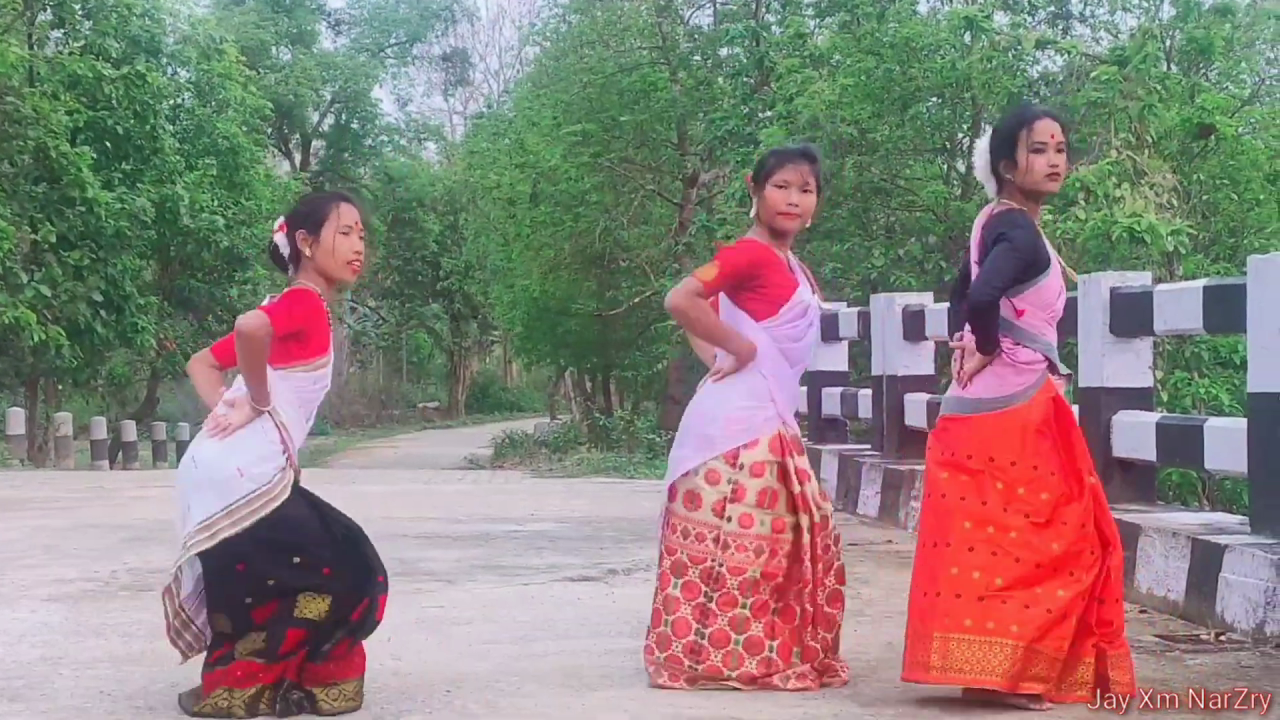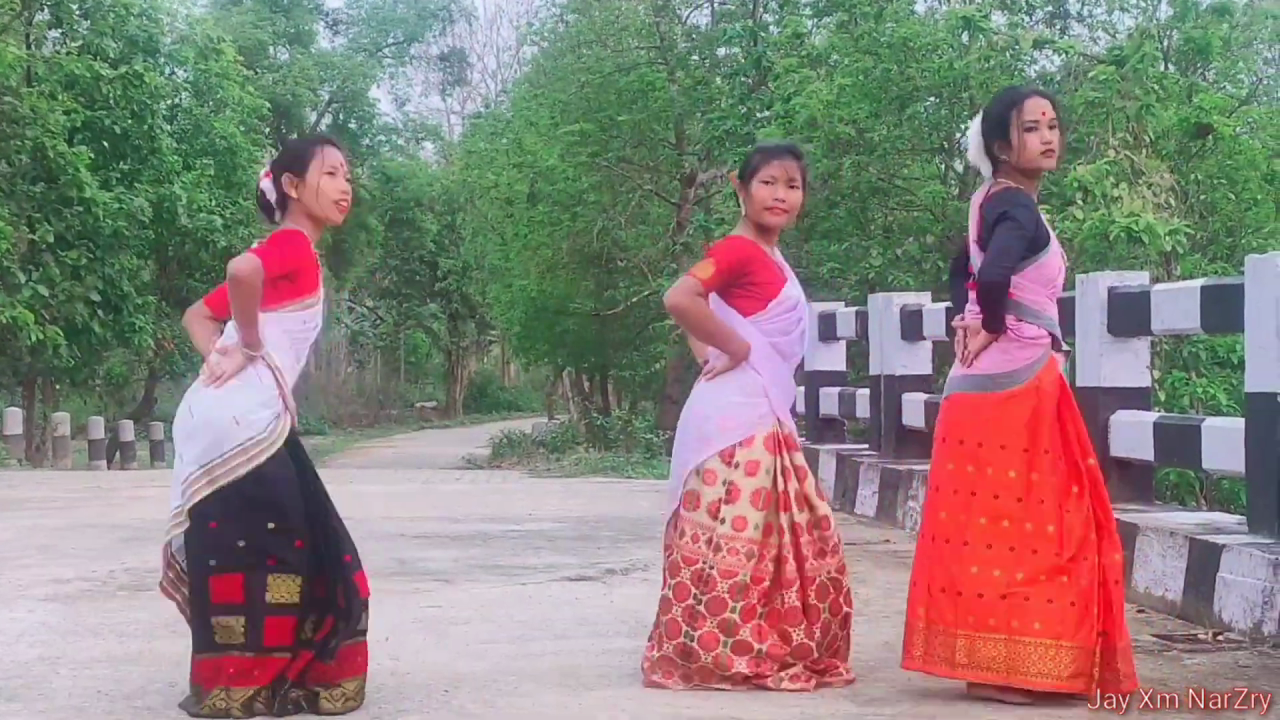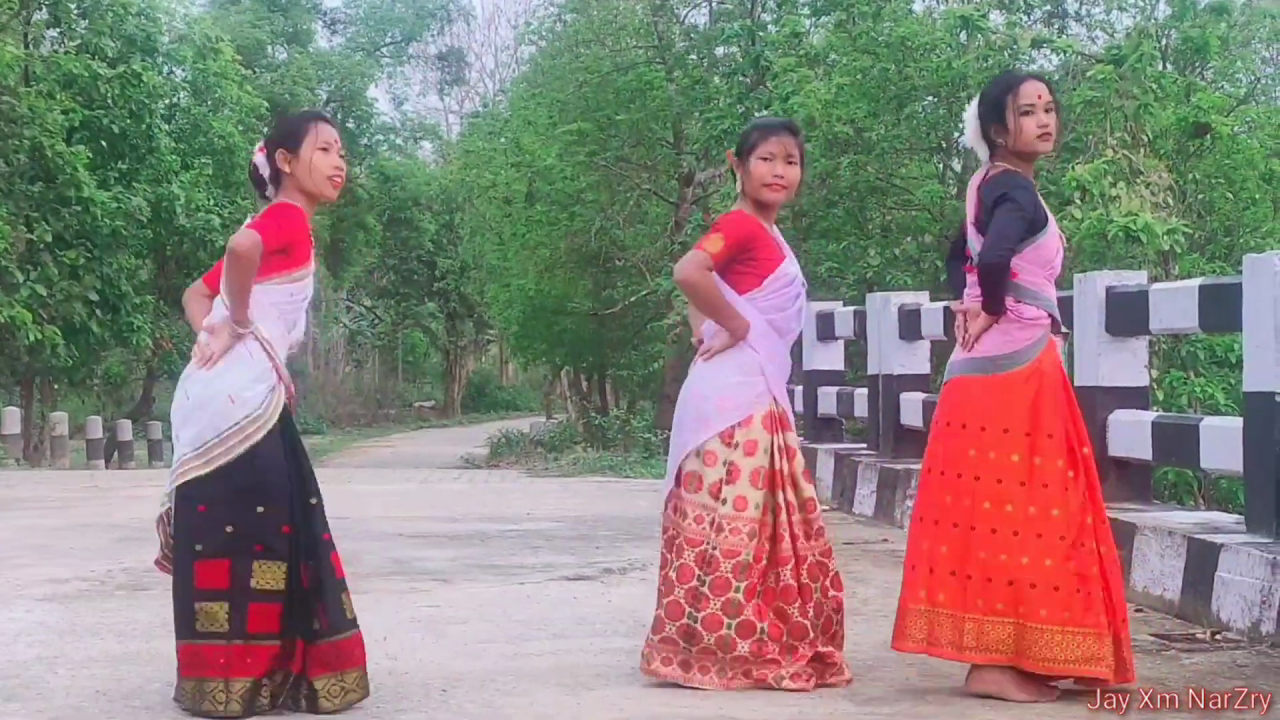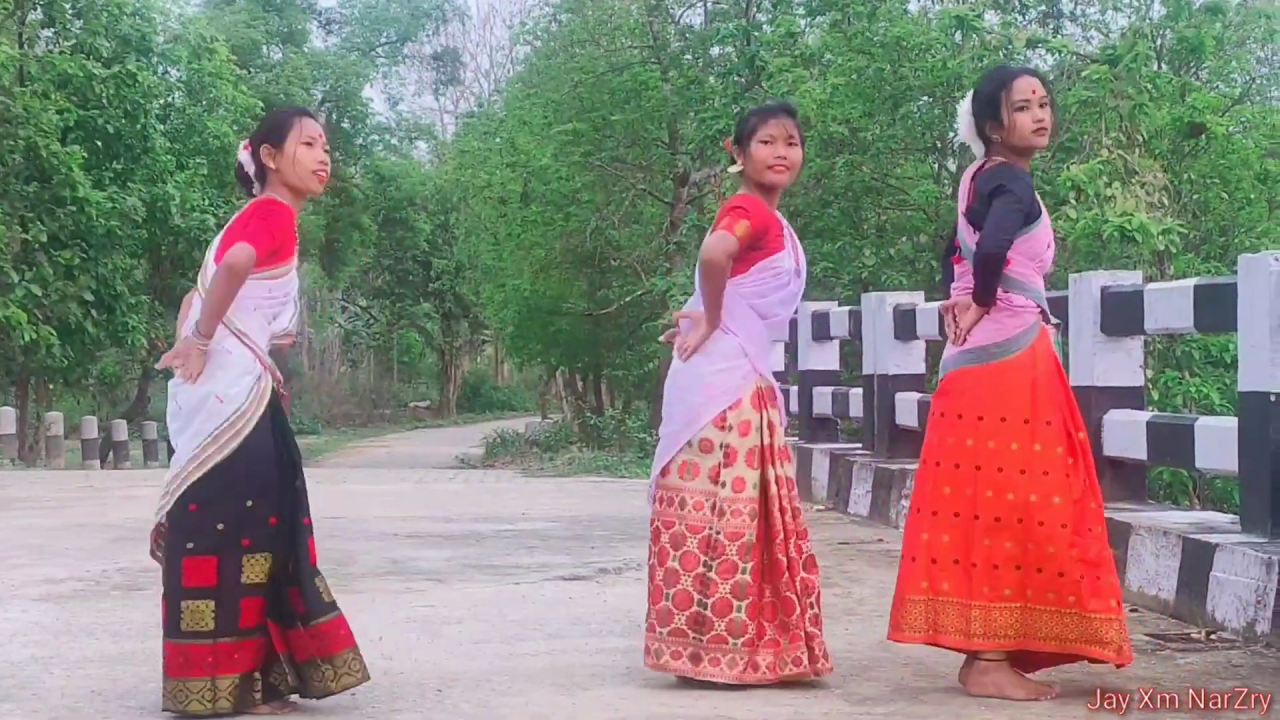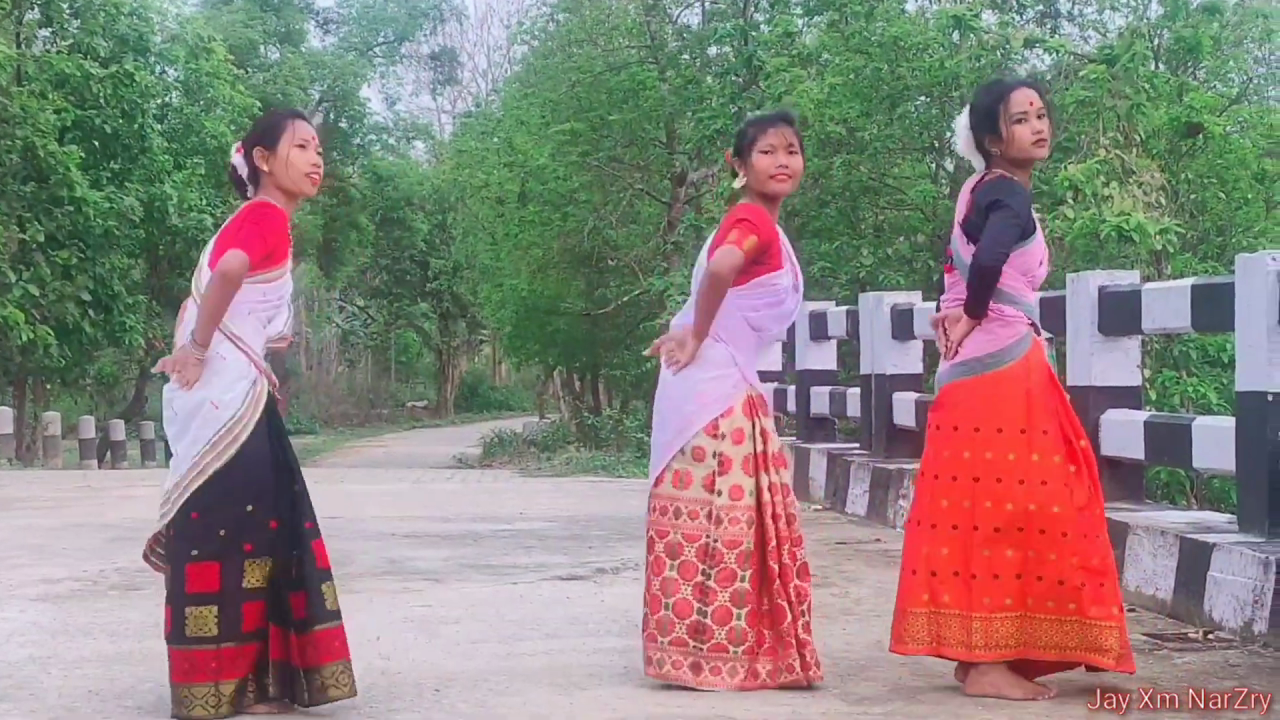
dt=0.1s
person 1, frame 1
left shoulder: (1000, 224)
right shoulder: (1017, 230)
left elbow: (964, 293)
right elbow: (983, 297)
left wrist: (974, 346)
right wrist: (987, 353)
left hip: (1012, 403)
right hip: (1010, 406)
left knee: (1061, 535)
right knee: (1030, 541)
left ankle: (1011, 667)
right ankle: (993, 673)
person 1, frame 2
left shoulder: (995, 201)
right shoulder: (1018, 206)
left elbow: (966, 273)
right elbow: (996, 274)
right wrist: (993, 330)
left hip: (1000, 383)
right hip: (1014, 383)
left knee: (1010, 522)
right knee: (1020, 524)
left ankle: (1004, 665)
right ankle: (993, 671)
person 1, frame 3
left shoulder: (993, 186)
right shoulder: (1015, 188)
left elbow: (963, 256)
right elbow: (995, 258)
right wrist: (992, 313)
left hip: (998, 368)
right hip: (1014, 366)
left knee: (1003, 509)
right knee: (1017, 510)
left ankle: (1001, 656)
right ankle: (994, 663)
person 1, frame 4
left shoulder: (984, 180)
right shoulder: (1010, 180)
left elbow: (966, 251)
right elbow: (990, 250)
left wrist: (966, 303)
right wrist: (984, 304)
left hip: (991, 361)
right hip: (1008, 358)
left knee: (1004, 498)
right knee: (1011, 498)
left ankle: (993, 651)
right ankle: (988, 660)
person 1, frame 5
left shoulder: (981, 191)
right shoulder: (1008, 193)
left elbow: (961, 262)
right elbow: (986, 263)
left wrist: (955, 315)
right wrist: (976, 316)
left hip: (984, 371)
right hip: (1002, 368)
left knee: (1004, 506)
right knee: (1011, 505)
left ankle: (987, 655)
right ankle: (987, 663)
person 2, frame 1
left shoulder: (283, 311)
right shoulder: (306, 304)
left elbow: (202, 363)
right elbow: (249, 327)
left wrist: (224, 411)
right wrist: (257, 404)
left hip: (227, 471)
right hip: (247, 479)
right knee: (328, 574)
person 2, frame 2
left shoulder: (279, 256)
right shoulder: (293, 243)
left elbow: (197, 315)
right elbow: (241, 272)
left wrist: (221, 359)
right wrist: (246, 349)
left hip: (234, 420)
right hip: (245, 422)
left knee: (273, 547)
right knee: (270, 550)
person 2, frame 3
left shoulder: (274, 230)
right shoulder: (287, 218)
left elbow: (197, 293)
right elbow: (240, 246)
left wrist: (213, 335)
right wrist: (235, 326)
left hip: (232, 398)
right hip: (242, 399)
left knee: (256, 535)
right knee: (252, 535)
person 2, frame 4
left shoulder: (257, 220)
right shoulder: (272, 213)
left elbow: (199, 296)
right elbow: (237, 262)
left wrist: (192, 345)
right wrist: (202, 341)
left hip: (232, 394)
right hip: (230, 393)
left knee: (256, 528)
right knee: (237, 530)
person 2, frame 5
left shoulder: (250, 224)
right shoulder: (265, 215)
left elbow: (197, 299)
right elbow: (230, 269)
left wrist: (188, 350)
right wrist: (197, 348)
left hip: (229, 398)
right hip: (226, 398)
left knee: (258, 531)
right knee: (237, 536)
person 3, frame 1
left shoulder: (783, 262)
right shoulder: (750, 253)
left elbow: (711, 312)
right elbow: (680, 300)
left wrist: (713, 355)
right wrist: (739, 350)
left hip: (769, 421)
right hip: (741, 421)
left knee: (806, 532)
right knee: (731, 543)
left ankle: (784, 657)
right ankle: (710, 660)
person 3, frame 2
left shoulder: (767, 258)
right shoulder: (737, 249)
left elbow: (706, 317)
right elbow: (678, 298)
left wrist: (713, 355)
right wrist: (734, 349)
left hip: (765, 420)
right hip: (735, 421)
left knee: (805, 539)
right knee: (728, 543)
left ankle: (780, 658)
right ankle: (708, 664)
person 3, frame 3
left shoulder: (767, 235)
right shoulder: (738, 225)
left elbow: (706, 299)
right elbow: (688, 274)
left wrist: (711, 332)
right wrist: (734, 326)
left hip: (762, 401)
right hip: (733, 401)
left knee: (790, 526)
right knee: (728, 527)
left ankle: (778, 651)
right ankle: (707, 654)
person 3, frame 4
left shoulder: (762, 215)
right shoulder: (751, 210)
left elbow: (719, 274)
right elbow: (717, 255)
left wrist: (700, 320)
right wrist: (711, 320)
left hip: (745, 381)
right hip: (723, 380)
left knee: (762, 513)
right knee: (723, 514)
left ankle: (761, 645)
right ankle: (713, 647)
person 3, frame 5
left shoulder: (757, 225)
right shoulder: (754, 222)
left elbow: (719, 282)
right elbow: (720, 268)
left wrist: (687, 334)
right wrist: (698, 335)
left hip: (734, 390)
right hip: (714, 390)
left knee: (759, 519)
right knee: (719, 523)
left ankle: (755, 652)
right ankle: (713, 654)
